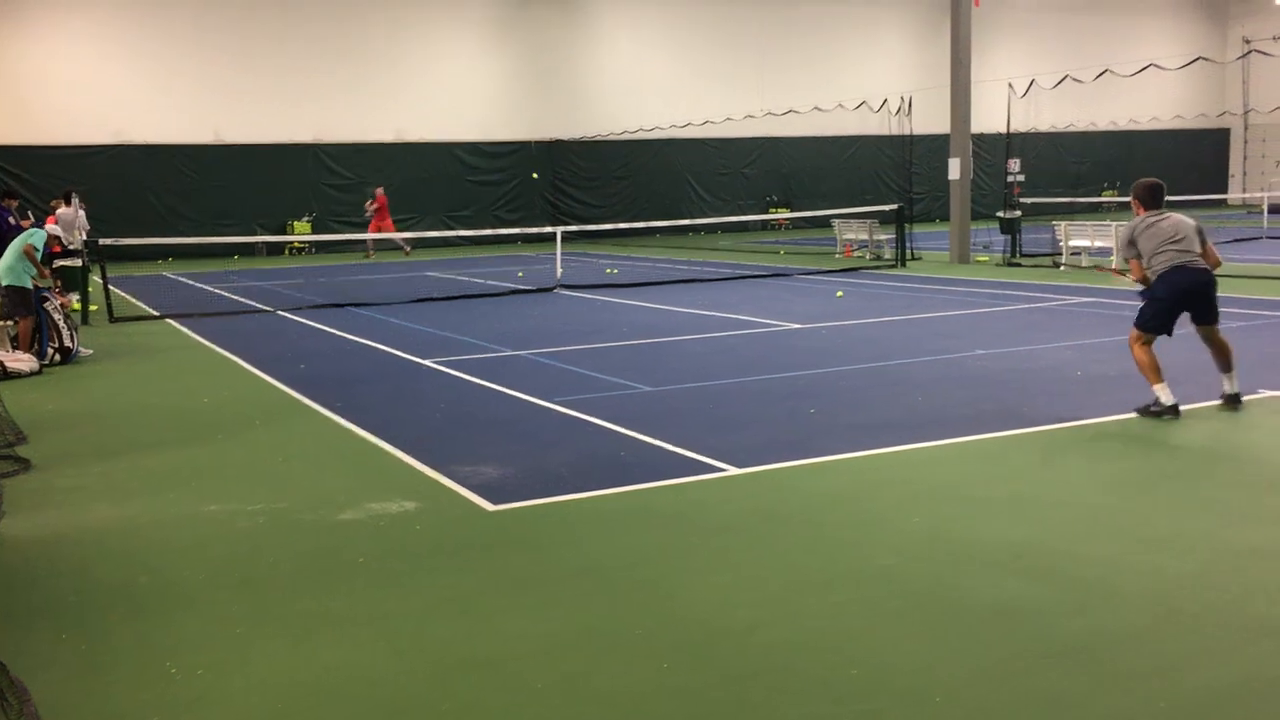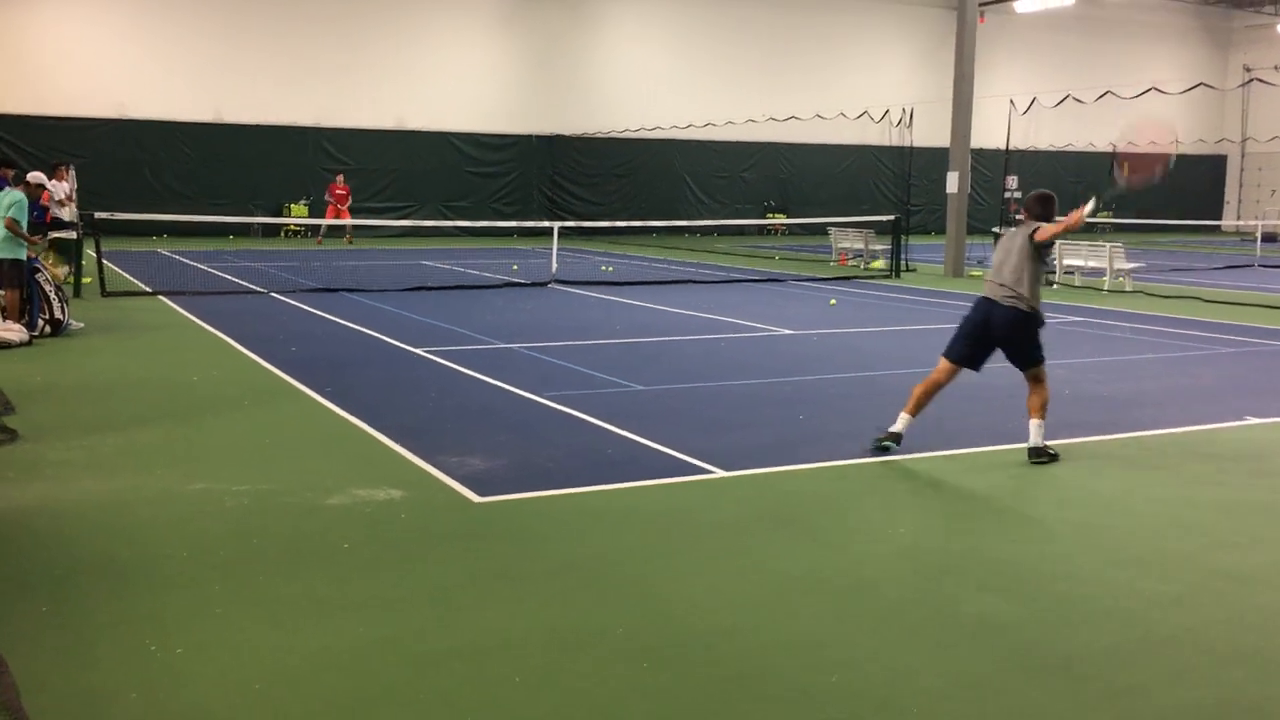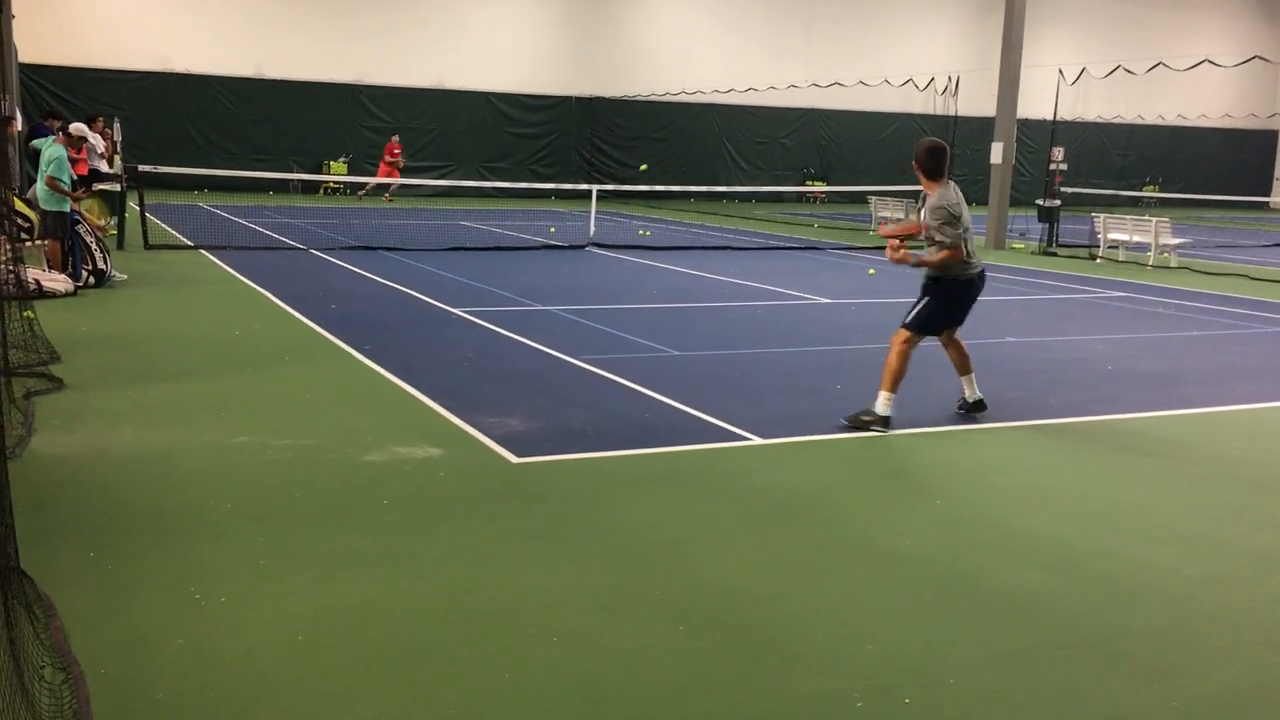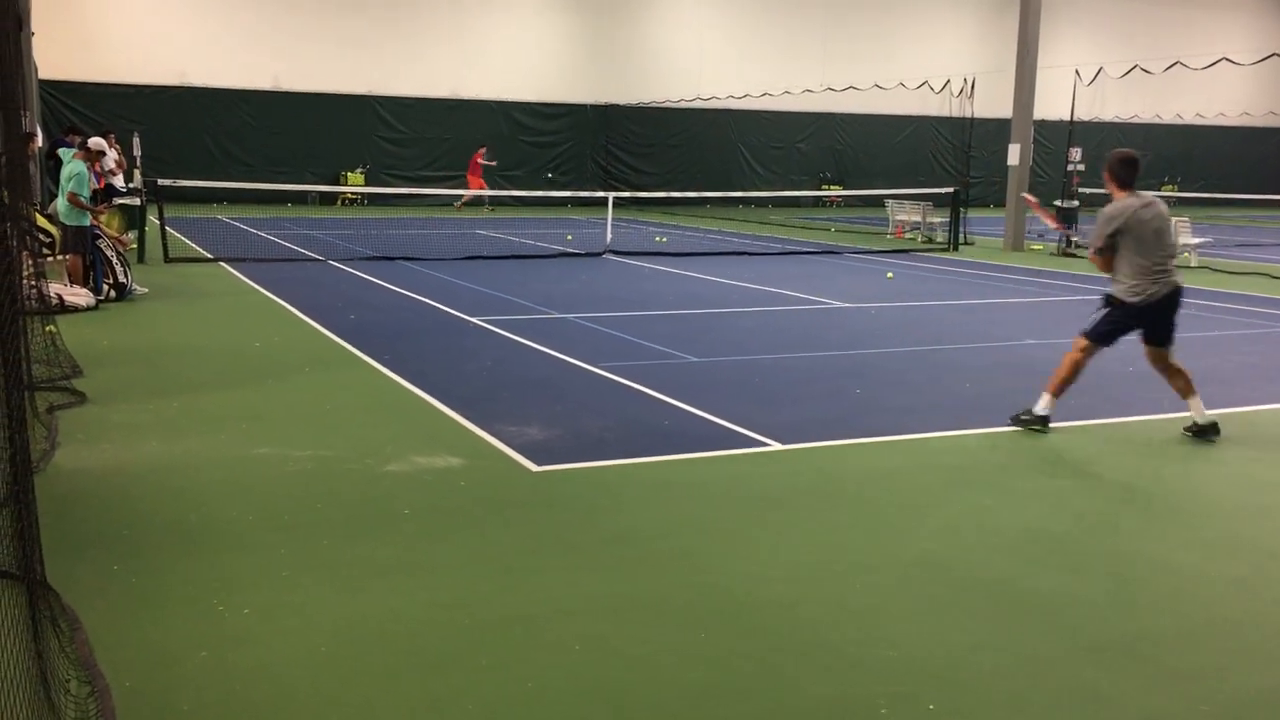
dt=0.7s
person 1, frame 1
left shoulder: (1131, 229)
right shoulder: (1187, 221)
left elbow: (1139, 275)
right elbow: (1215, 261)
left wrist: (1152, 285)
left hip: (1169, 283)
right hip: (1203, 279)
left knee: (1139, 342)
right knee: (1212, 336)
left ankle: (1166, 401)
right ankle: (1232, 390)
person 1, frame 2
left shoulder: (1011, 234)
right shoulder: (1035, 232)
right elbow: (1042, 235)
right wrist: (1071, 221)
left hip: (984, 311)
right hip: (1019, 319)
left knee: (938, 378)
right knee: (1037, 381)
left ankle: (895, 433)
right ankle: (1036, 444)
person 1, frame 3
left shoulder: (941, 204)
right shoulder: (943, 190)
left elbow: (954, 255)
right elbow: (923, 227)
left wrist: (913, 260)
right wrist: (894, 235)
left hip: (954, 281)
right hip: (970, 278)
left knee: (902, 342)
right knee: (948, 336)
left ankle: (880, 413)
right ankle: (973, 398)
person 1, frame 4
left shoulder: (1111, 214)
right shoulder: (1159, 206)
left elbow: (1103, 265)
right elbow: (1169, 252)
left wrist: (1098, 253)
left hip: (1129, 299)
right hip: (1167, 294)
left knee: (1080, 350)
right knee: (1161, 358)
left ankle: (1041, 412)
right ankle: (1203, 420)
